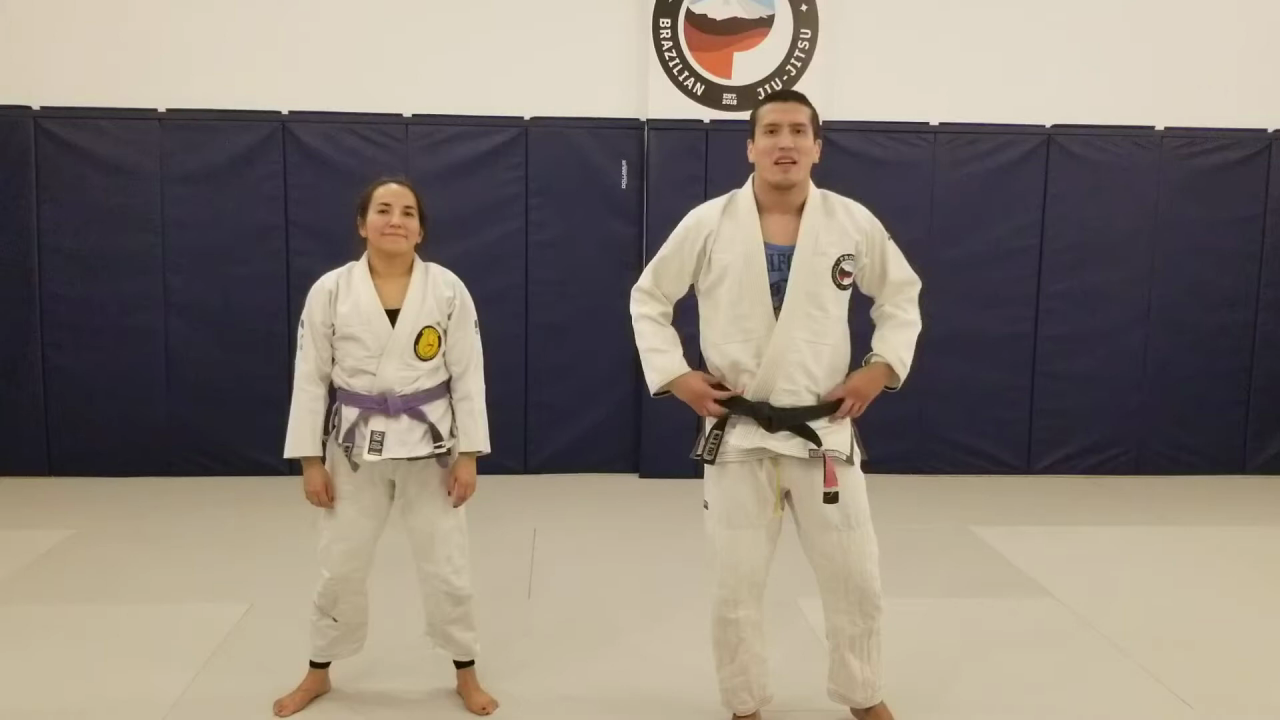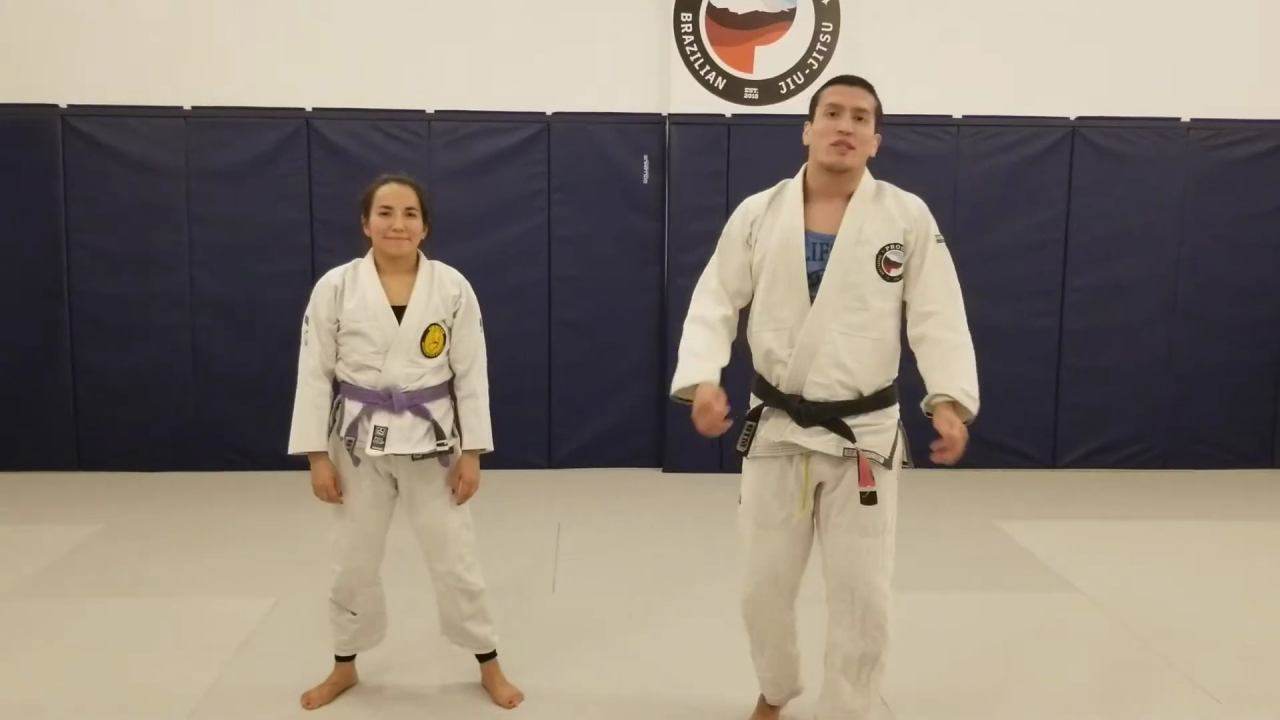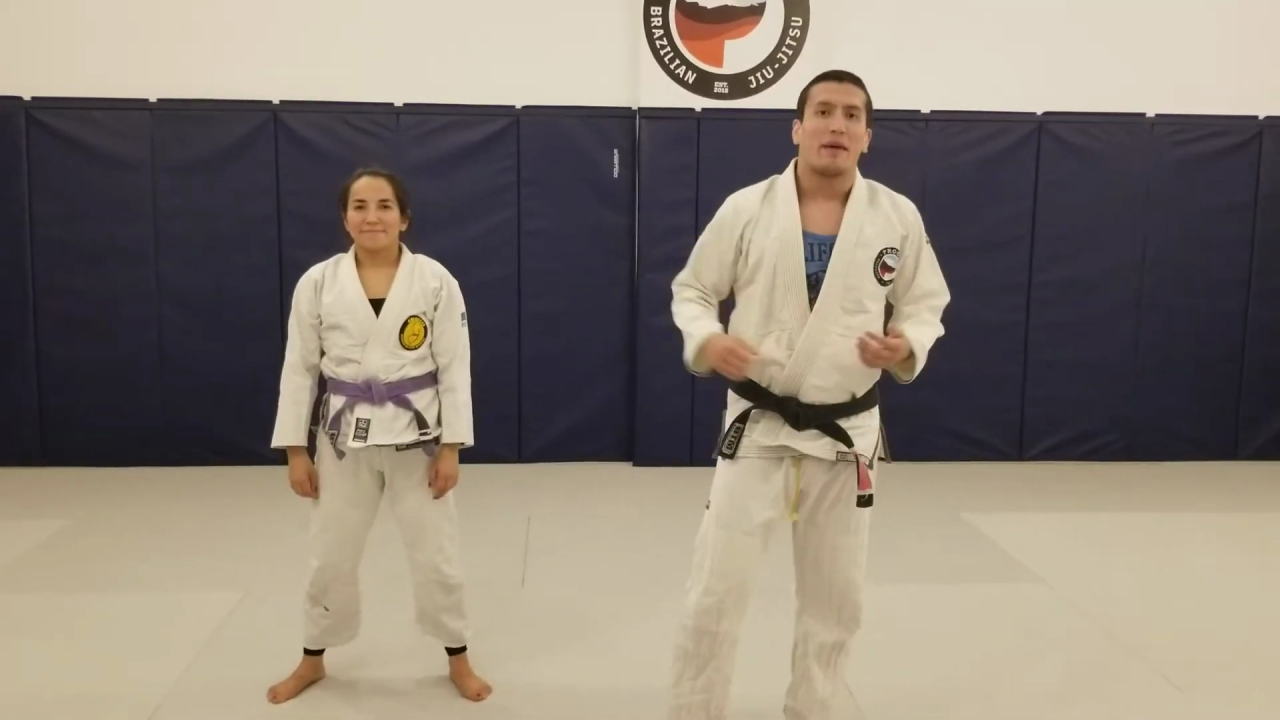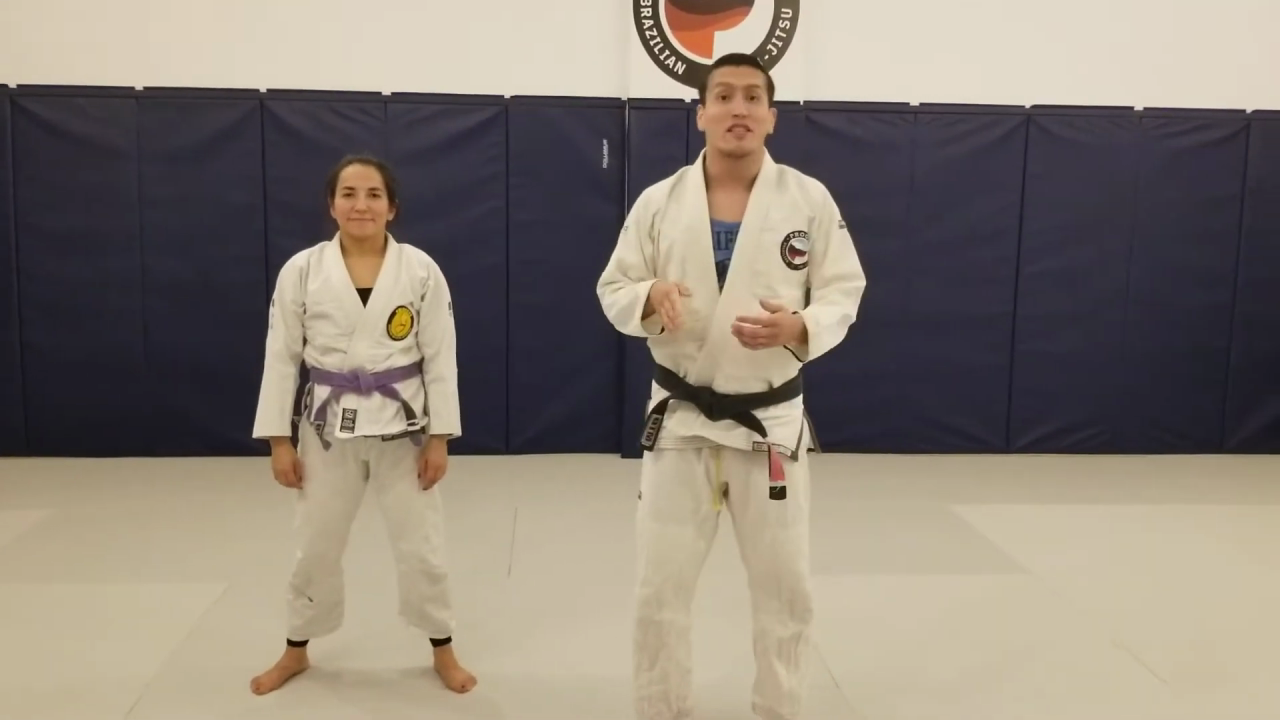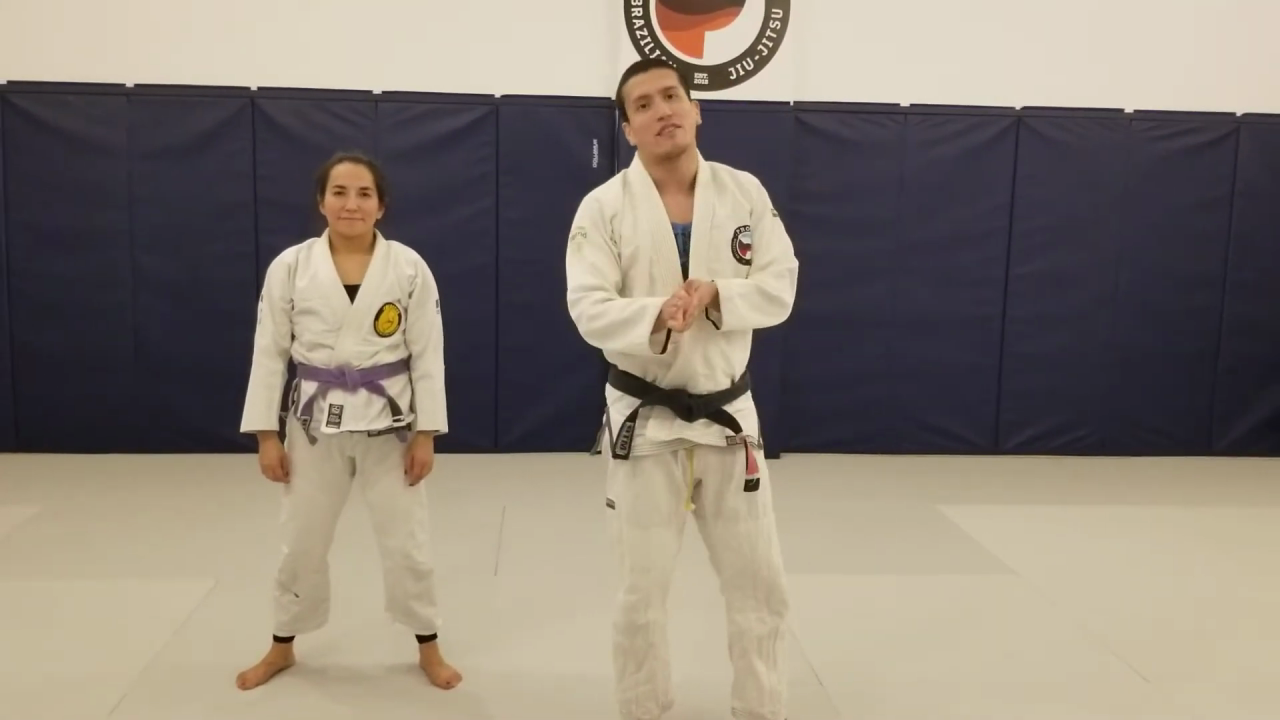
dt=1s
person 1, frame 1
left shoulder: (854, 223)
right shoulder: (707, 224)
left elbow: (903, 295)
right elbow: (647, 300)
left wrist: (883, 367)
right wrist: (675, 375)
left hip: (822, 433)
right hip: (738, 435)
left knee: (855, 580)
right knee: (736, 588)
person 1, frame 2
left shoulder: (908, 215)
right shoulder: (758, 213)
left elbow: (938, 319)
right elbow: (712, 304)
left wrist: (950, 402)
right wrist: (702, 380)
left hip: (864, 432)
right hip: (777, 429)
left knee: (862, 600)
right knee: (765, 589)
person 1, frame 3
left shoulder: (897, 215)
right shoulder: (745, 208)
left elbow: (924, 306)
right elbow: (691, 291)
left wrist: (907, 349)
right wrist: (705, 342)
left hip: (847, 433)
right hip: (760, 428)
left knee: (834, 598)
right knee: (715, 593)
person 1, frame 4
left shoulder: (809, 198)
right shoulder: (659, 201)
left elbow: (843, 293)
right elbow: (613, 290)
left wrist: (798, 328)
right wrist: (651, 300)
left hip: (771, 422)
right hip: (681, 420)
left knee: (784, 587)
right knee: (661, 587)
person 1, frame 5
left shoulder: (744, 192)
right shoulder: (603, 206)
left elbow: (779, 290)
right elbow: (590, 310)
left wrist: (713, 295)
right wrist: (658, 315)
left hip: (728, 417)
right hip: (644, 420)
left knee: (758, 583)
right knee: (641, 590)
person 2, frame 1
left shoulder: (447, 289)
right shoulder: (330, 290)
left elbow: (468, 376)
right elbow: (310, 378)
left wrist: (469, 455)
right wrist: (311, 460)
left hip: (429, 445)
right hip: (356, 446)
left knee: (446, 565)
right knee: (340, 564)
left ankle: (466, 672)
right ankle: (318, 672)
person 2, frame 2
left shoulder: (452, 287)
right shoulder: (335, 287)
left elbow: (471, 373)
right elbow: (314, 374)
left wrist: (472, 452)
right wrist: (317, 455)
left hip: (431, 441)
right hip: (359, 442)
left knee: (455, 559)
right knee: (352, 561)
left ankle: (488, 664)
right ankle: (344, 666)
person 2, frame 3
left shoulder: (435, 280)
right shoulder: (317, 282)
left elbow: (454, 367)
right elbow: (299, 368)
left wrist: (451, 447)
right wrist: (295, 450)
left hip: (416, 434)
right hip: (345, 436)
left knee: (436, 552)
right knee: (331, 554)
left ankle: (458, 659)
right ankle: (313, 659)
person 2, frame 4
left shoulder: (420, 269)
right shoulder: (301, 270)
left elbow: (441, 358)
right elbow: (282, 357)
left wrist: (439, 438)
right wrist: (279, 440)
left hip: (402, 425)
right hip: (329, 426)
left knee: (421, 544)
right knee: (316, 544)
left ankle: (442, 650)
right ankle: (296, 650)
person 2, frame 5
left shoulder: (409, 267)
right shoulder: (289, 266)
left elbow: (428, 355)
right elbow: (269, 352)
left wrist: (426, 434)
right wrist: (266, 435)
left hip: (389, 422)
right hip: (316, 422)
left knee: (406, 541)
right knee: (301, 542)
left ankle: (428, 647)
right ankle: (282, 646)
